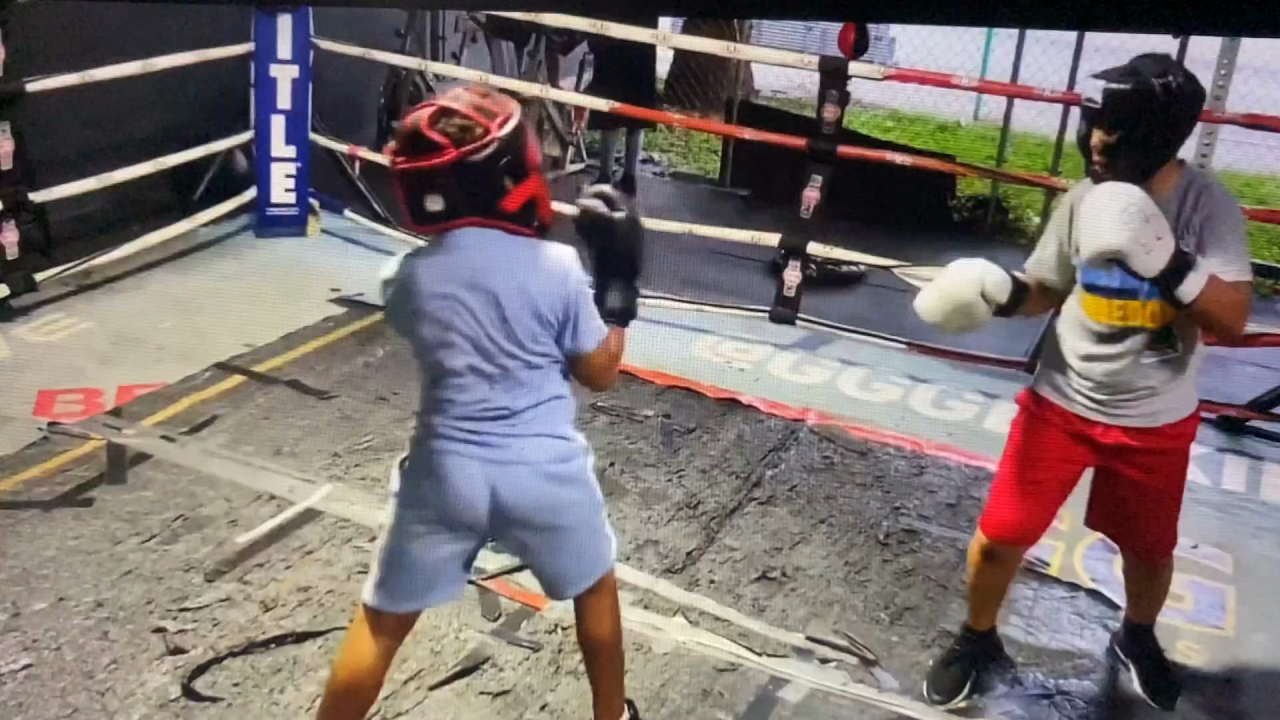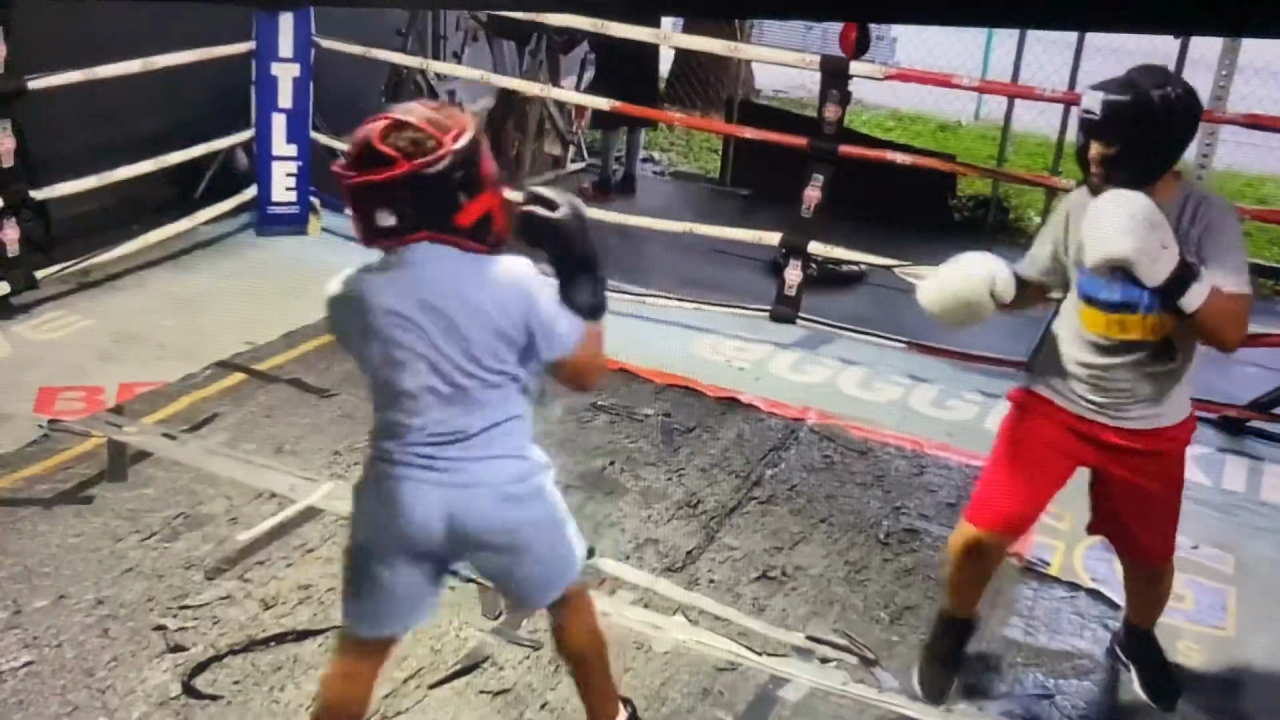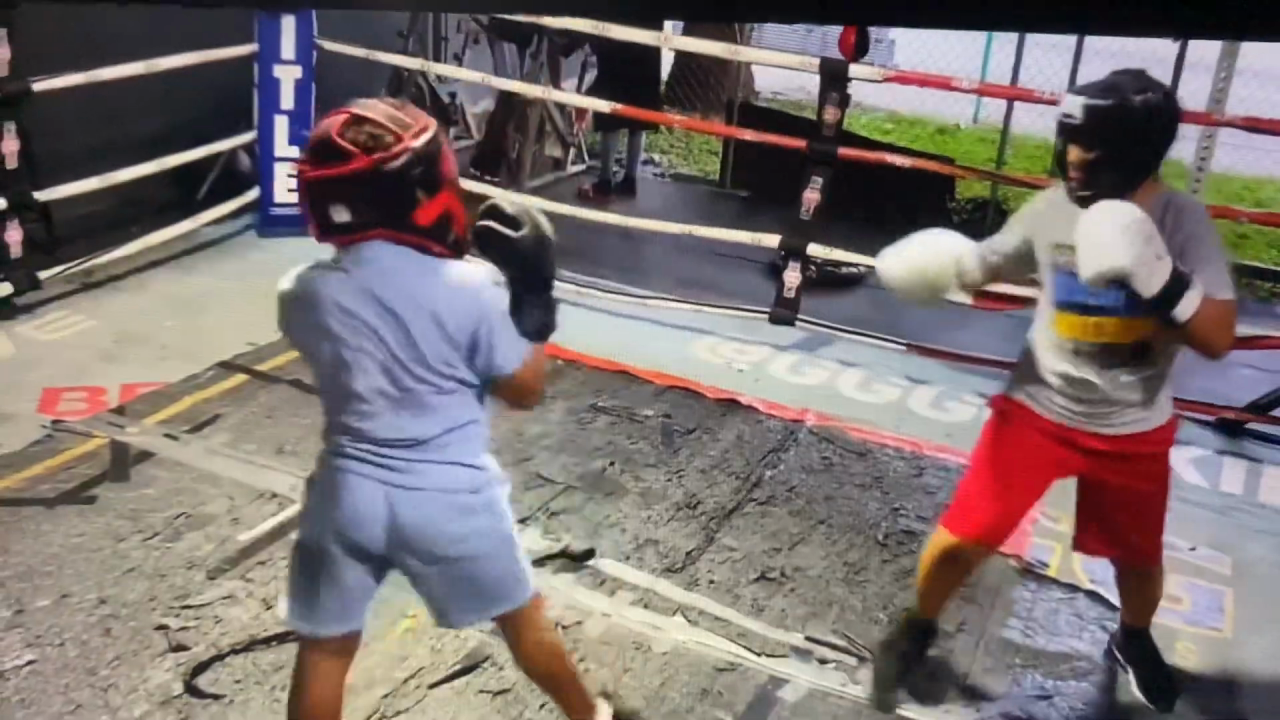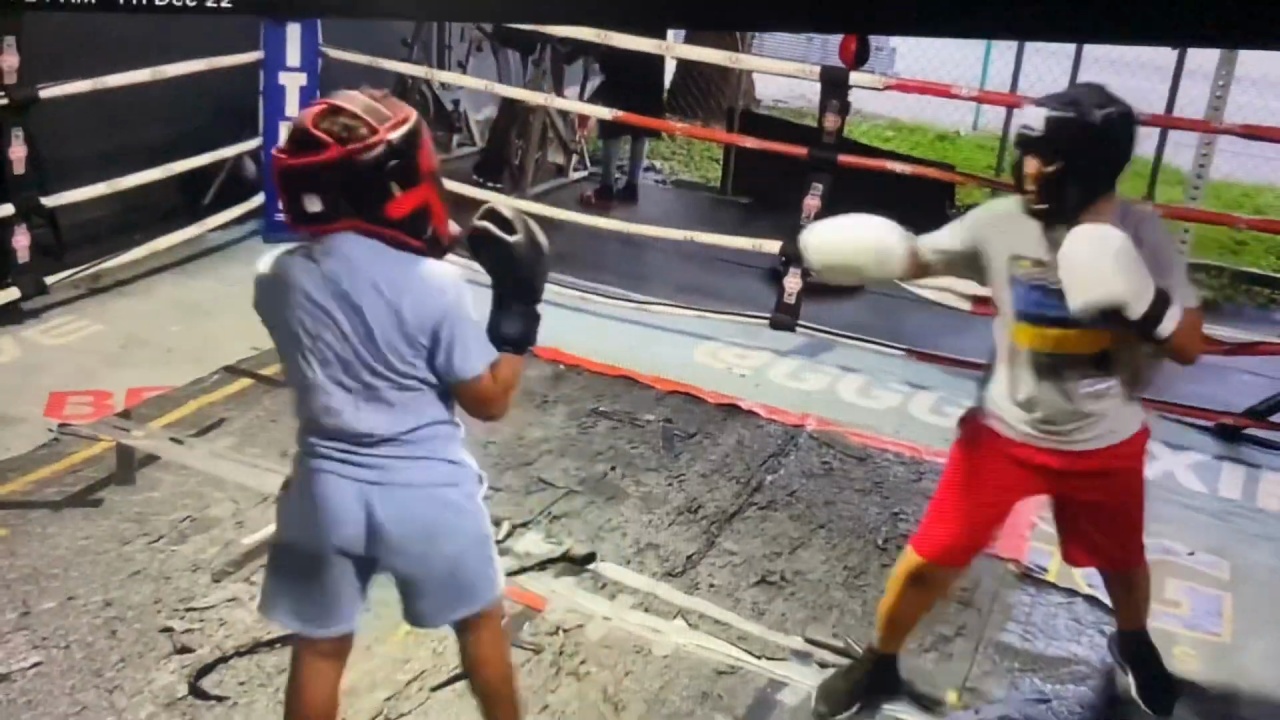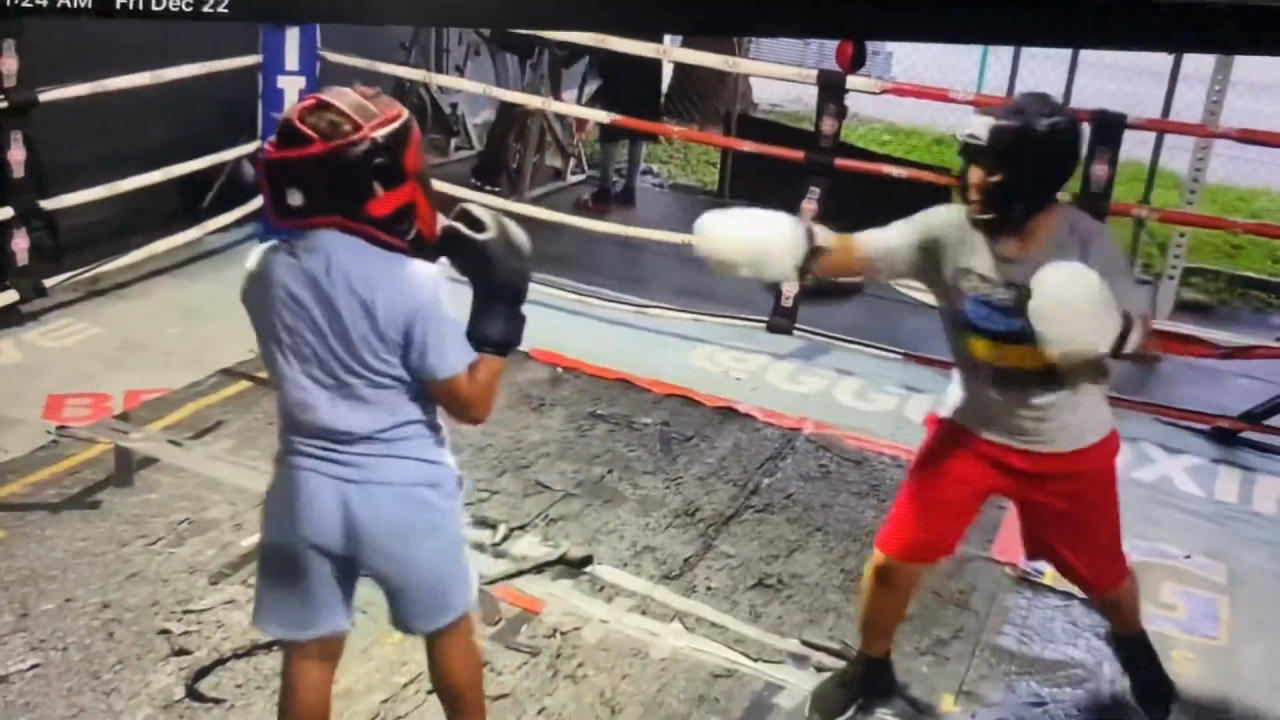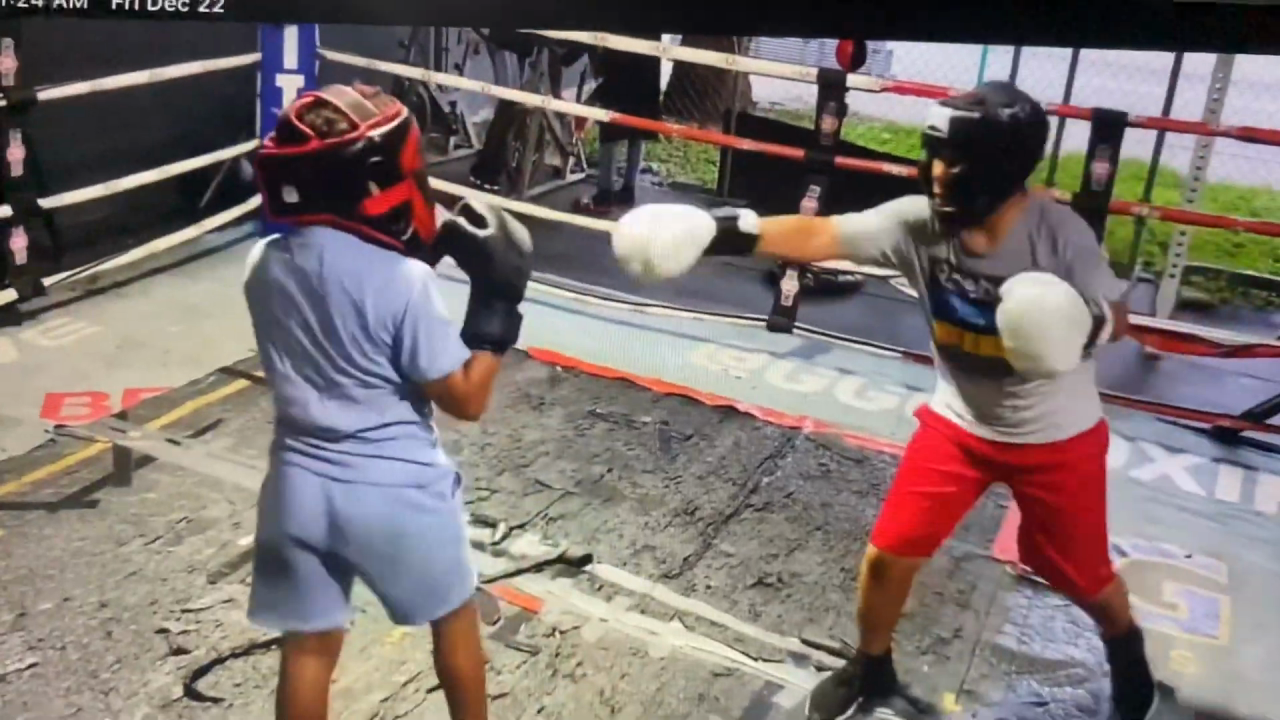
dt=0.1s
person 1, frame 1
left shoulder: (1209, 205)
right shoulder: (1081, 200)
left elbow: (1230, 319)
right elbow: (1042, 288)
left wrist: (1165, 261)
right wrist: (995, 290)
left hip: (1155, 422)
right hip: (1061, 402)
left knee: (1149, 548)
right knee: (999, 536)
left ankle: (1136, 637)
right ankle: (978, 641)
person 1, frame 2
left shoulder: (1206, 218)
right shoulder: (1078, 207)
left elbow: (1229, 331)
right elbow: (1034, 284)
left wrist: (1168, 270)
right wrist: (997, 285)
left hip: (1150, 425)
right hip: (1055, 403)
left knee: (1148, 554)
right knee: (980, 534)
left ankle: (1136, 639)
right ankle: (953, 628)
person 1, frame 3
left shoulder: (1183, 222)
right shoulder: (1050, 210)
left elbow: (1220, 339)
right elbow: (987, 265)
left wrist: (1162, 281)
right wrist: (949, 263)
left hip: (1133, 429)
right hip: (1038, 410)
left knee: (1136, 558)
right knee: (962, 540)
left ankle: (1132, 640)
right ankle: (916, 630)
person 1, frame 4
left shoulder: (1141, 235)
right shoulder: (1000, 221)
left elbow: (1189, 344)
right elbow: (922, 256)
left wrist: (1144, 303)
right wrist: (879, 250)
left hip: (1103, 443)
right hip: (1006, 430)
left knee: (1122, 561)
right knee: (929, 560)
left ankle: (1132, 643)
right ankle: (877, 665)
person 1, frame 5
left shoulder: (1087, 244)
right shoulder: (944, 231)
left elbow: (1141, 335)
right elbow: (853, 252)
left wrist: (1115, 330)
right wrist: (792, 244)
left hip: (1071, 446)
right hip: (969, 433)
left knee: (1100, 573)
right knee: (893, 561)
left ankle: (1130, 642)
right ankle: (869, 669)
person 1, frame 6
left shoulder: (1059, 232)
right shoulder: (916, 220)
left elbow: (1115, 319)
right elbow: (819, 236)
left wrist: (1086, 329)
right wrist: (721, 230)
left hip: (1059, 439)
right hip: (960, 425)
left knee: (1082, 574)
right knee: (889, 555)
left ankle: (1124, 642)
right ankle: (871, 669)
person 2, frame 1
left shoulder: (409, 279)
right shoulder: (554, 267)
right elbow: (601, 373)
right wrist: (620, 275)
left hip: (447, 475)
right hip: (543, 468)
left knee: (382, 622)
right knee: (595, 592)
person 2, frame 2
left shoulder: (353, 299)
right shoulder: (514, 283)
right elbow: (584, 370)
right wrist: (583, 274)
left hip: (405, 493)
right hip: (504, 487)
left knee: (361, 644)
right knee: (568, 598)
person 2, frame 3
left shoulder: (304, 294)
right shoulder: (470, 289)
right elbow: (527, 390)
right wrist: (534, 288)
left hip: (352, 496)
right hip: (452, 497)
left knee: (325, 647)
right knee: (518, 615)
person 2, frame 4
left shoulder: (277, 279)
right shoulder: (435, 287)
right elbow: (490, 402)
right wrist: (520, 300)
left hip: (328, 493)
right hip: (429, 491)
left knee: (321, 647)
right knee: (479, 619)
person 2, frame 5
left shoulder: (263, 274)
right shoulder: (413, 286)
right elbow: (472, 403)
right wrist: (500, 303)
left hip: (308, 491)
right hip: (407, 493)
left knee: (310, 651)
right knee: (448, 629)
person 2, frame 6
left shoulder: (265, 268)
right shoulder: (404, 284)
right elbow: (466, 400)
right wrist: (498, 298)
left hip: (300, 488)
right hip: (399, 493)
left knee: (309, 646)
right knee: (453, 619)
